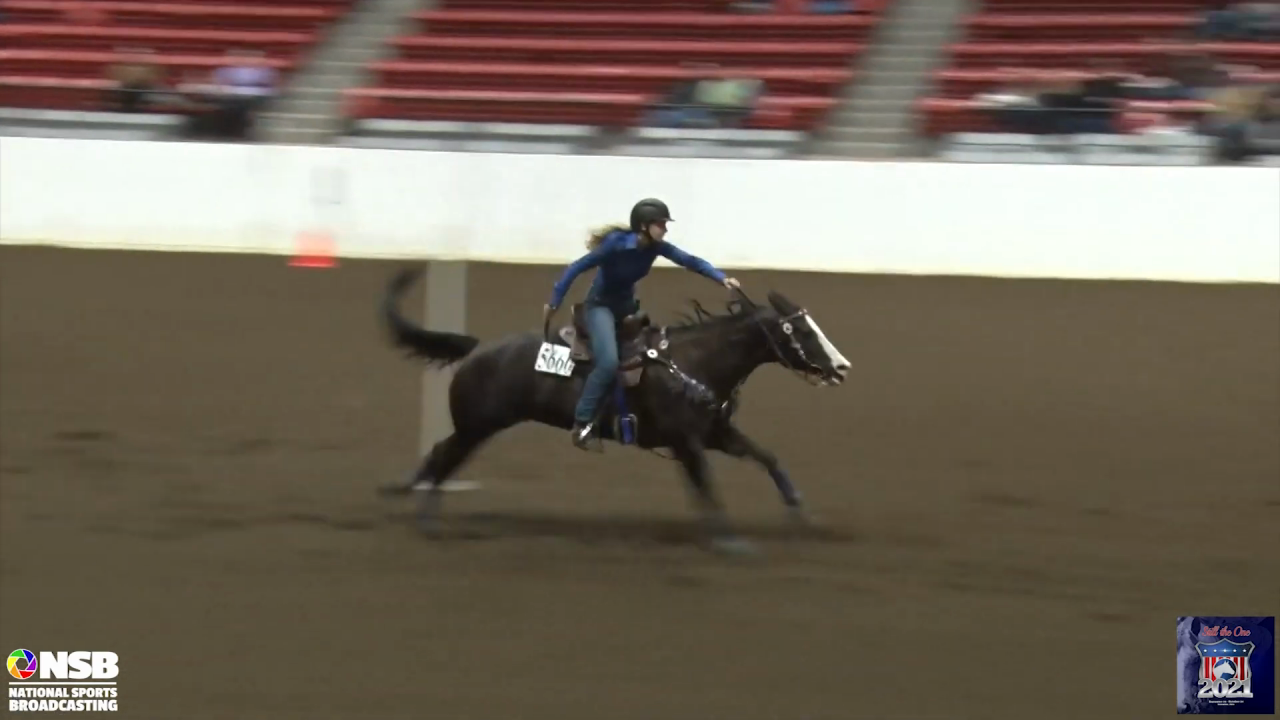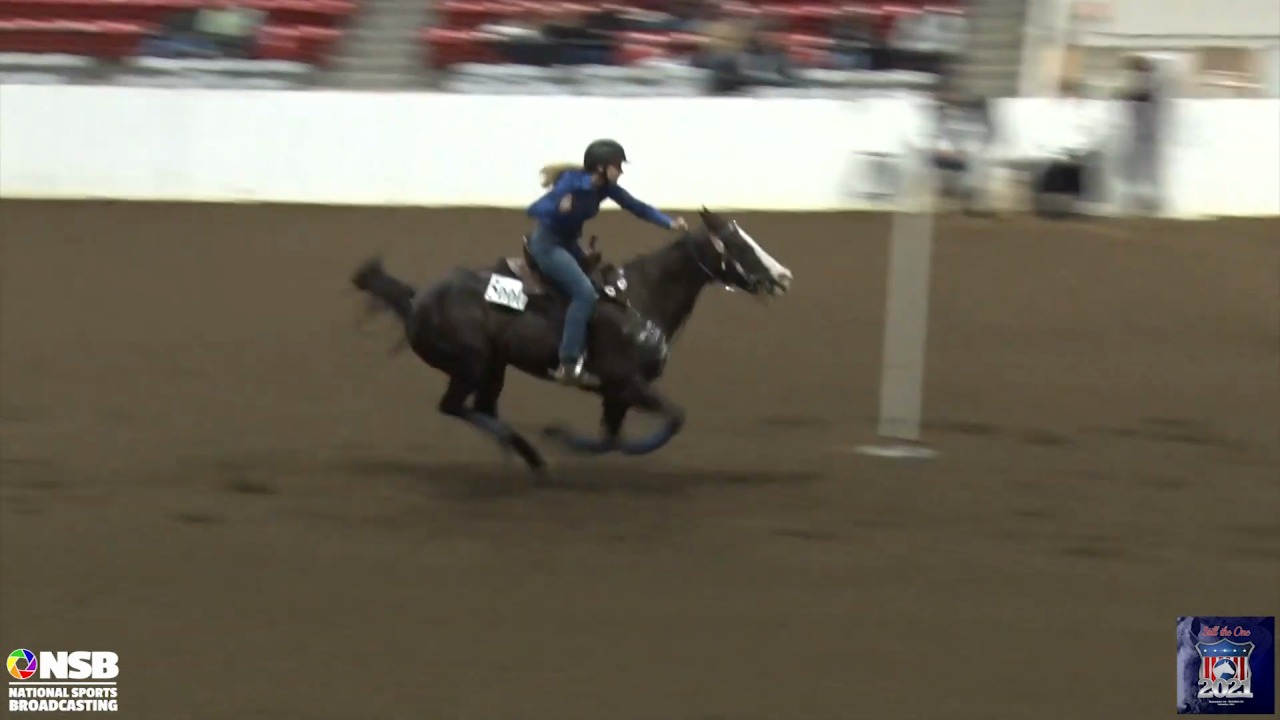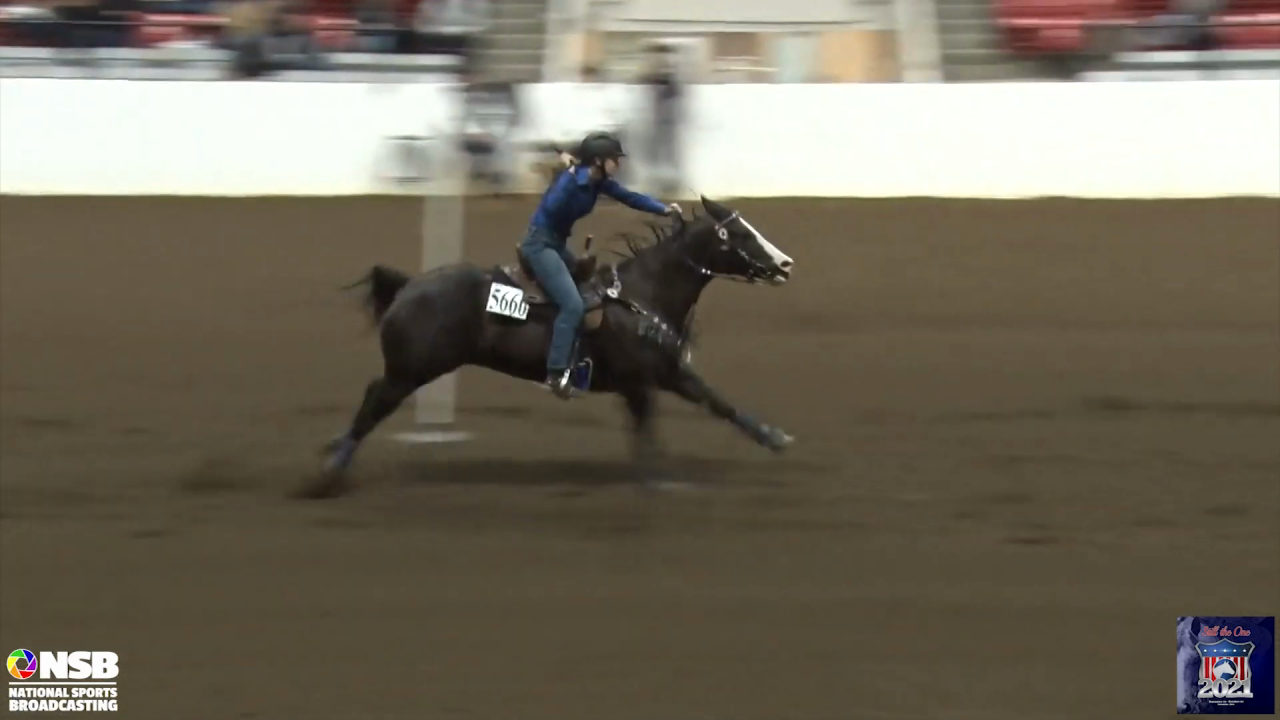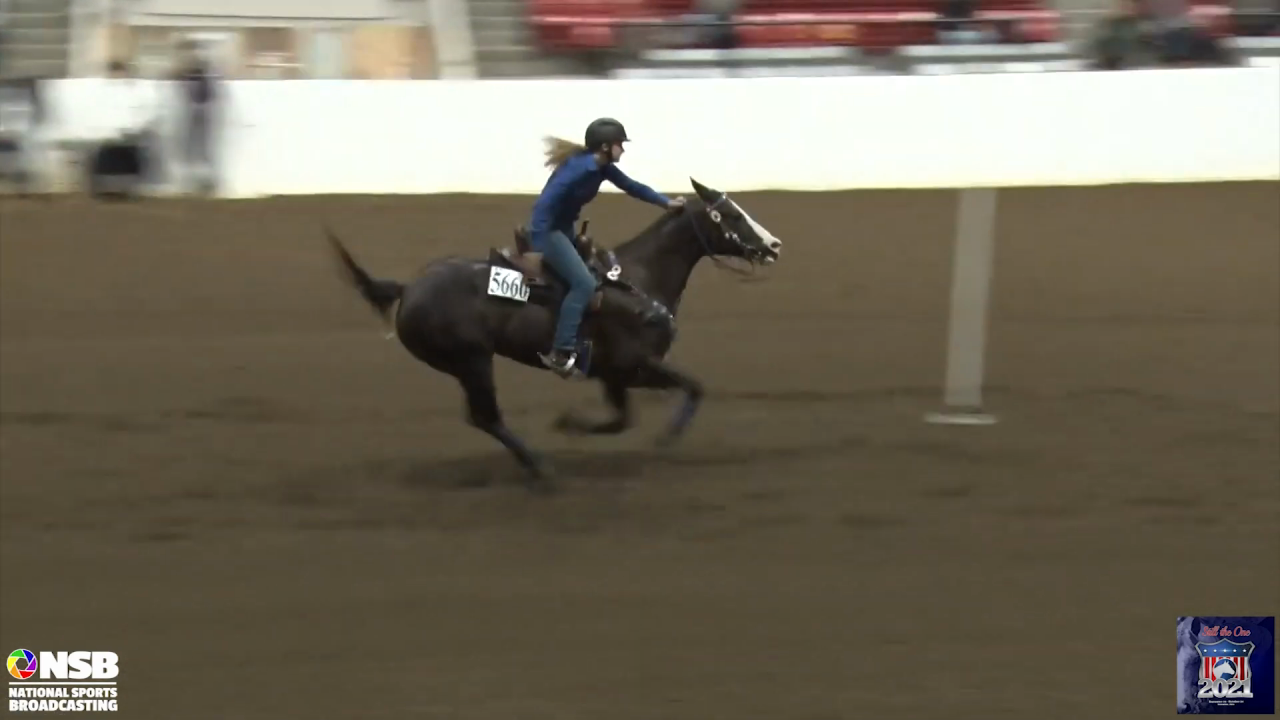
dt=0.2s
person 1, frame 1
left shoulder: (654, 246)
right shoulder: (615, 245)
left elbow: (691, 262)
right elbow: (576, 268)
left wrist: (723, 279)
right wrist: (554, 301)
left hip: (625, 305)
right hip: (600, 306)
right knee: (608, 363)
right ankle: (582, 423)
person 1, frame 2
left shoulder: (606, 187)
right shoulder: (571, 184)
left elbow: (636, 207)
right elbow: (534, 210)
left wrist: (669, 223)
right wrist: (558, 207)
left hip: (567, 244)
right hip: (547, 245)
right knee: (586, 293)
right ankle: (568, 364)
person 1, frame 3
left shoulder: (599, 182)
right shoulder: (570, 181)
left elbow: (631, 198)
right elbow: (549, 209)
left wrist: (664, 210)
right wrist: (568, 173)
left hip: (555, 245)
right hip: (540, 246)
right knee: (573, 305)
right ankle: (556, 372)
person 1, frame 4
left shoulder: (603, 167)
right shoulder: (577, 168)
left elbow: (634, 188)
right elbow: (545, 203)
left wrist: (667, 202)
right wrist: (536, 247)
left hip: (561, 229)
right hip: (547, 231)
left knee: (597, 275)
right knee: (584, 284)
right ankle: (561, 353)
